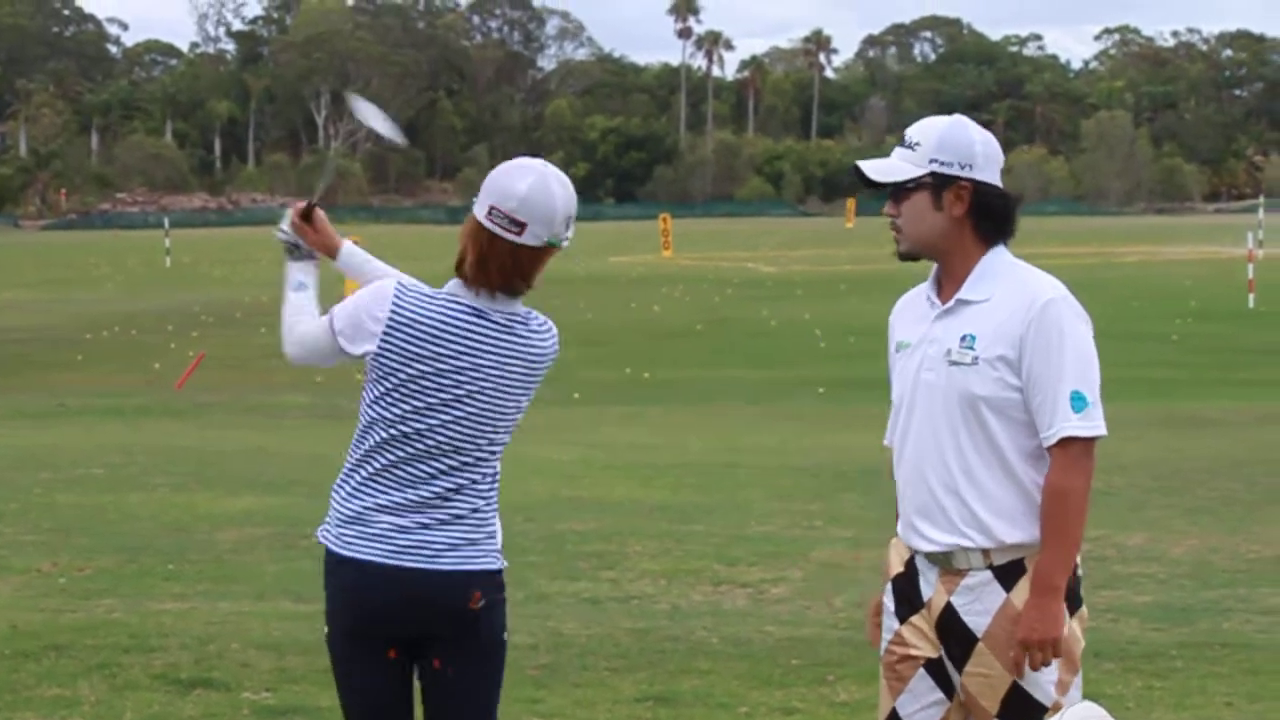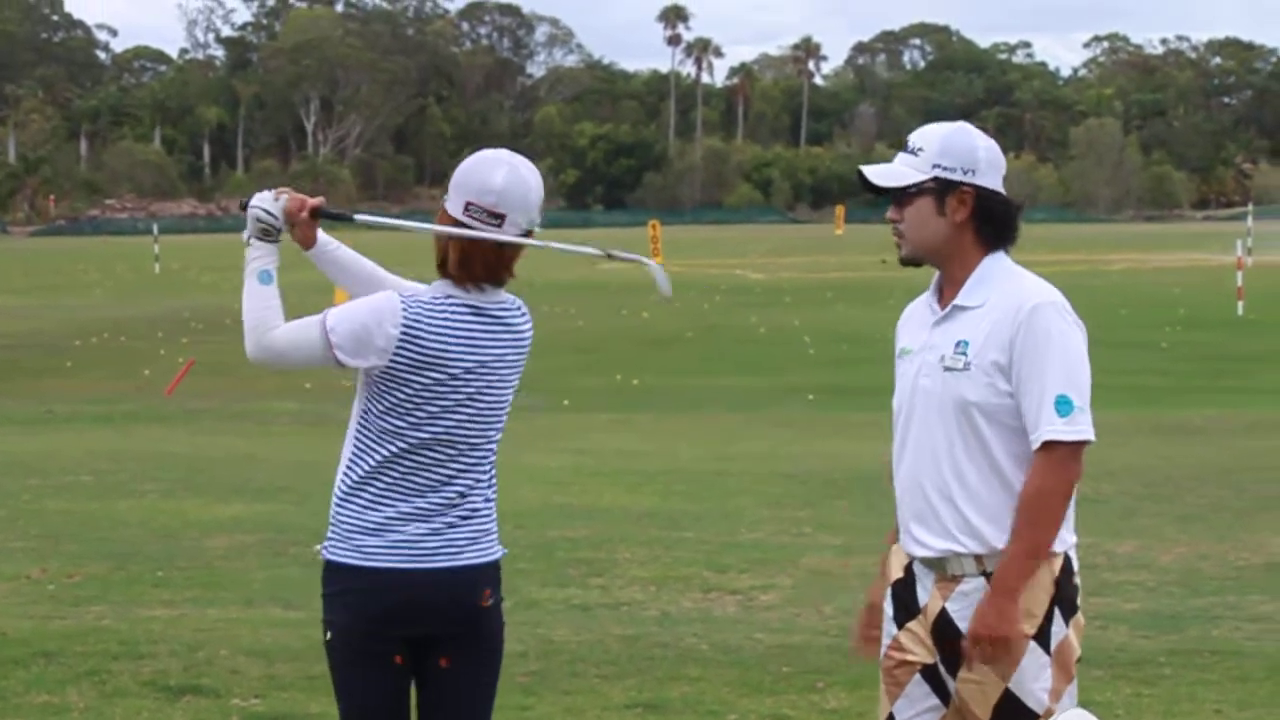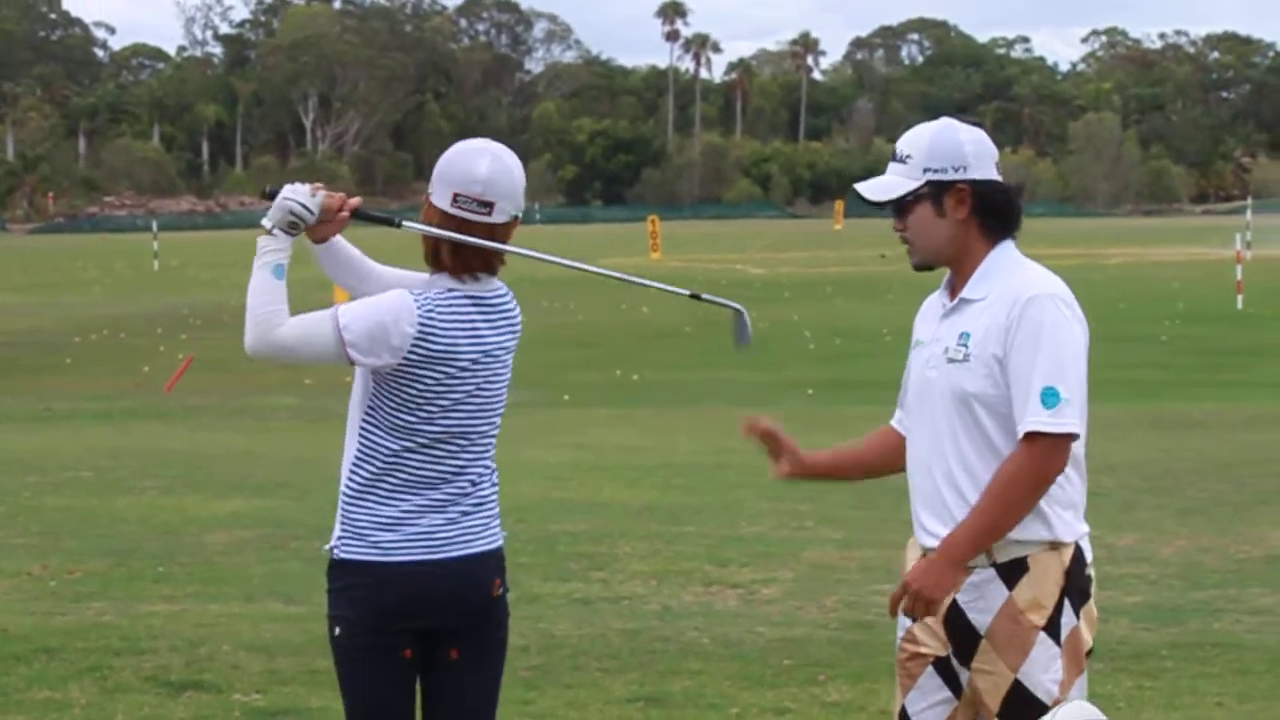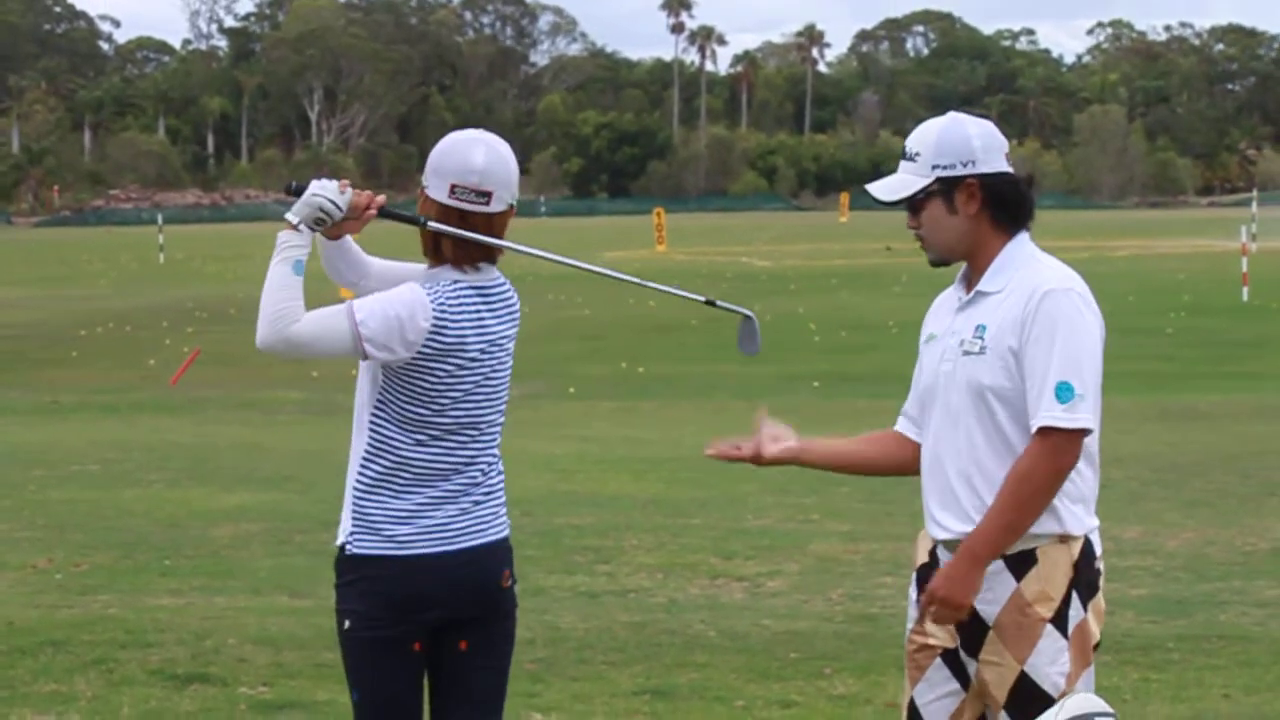
dt=0.2s
person 1, frame 1
left shoulder: (1038, 307)
right shoulder: (908, 313)
left elbow: (1070, 459)
left wrist: (1046, 597)
right wrist: (900, 581)
left hip: (1013, 586)
right hip: (918, 582)
person 1, frame 2
left shoulder: (1033, 313)
right shoulder: (914, 319)
left elbow: (1058, 460)
left wrist: (1007, 593)
right wrist: (890, 582)
left hip: (1014, 589)
right hip: (921, 587)
person 1, frame 3
left shoulder: (1034, 302)
right shoulder: (933, 312)
left elbow: (1045, 451)
left wrist: (948, 558)
right wrist: (807, 461)
left hip: (1022, 579)
right hip: (940, 574)
person 1, frame 4
left shoulder: (1049, 296)
right shoulder: (946, 308)
left elbow: (1057, 445)
left wrist: (973, 561)
right wrist: (800, 452)
left hip: (1033, 572)
right hip: (945, 572)
person 2, frame 1
left shoulder: (392, 309)
right shoulder: (539, 341)
left elbow: (299, 345)
left wrist: (303, 261)
right wrist: (338, 250)
left hip: (361, 570)
right hip: (463, 583)
person 2, frame 2
left shoulder: (396, 321)
right shoulder: (514, 323)
left elbow: (264, 346)
left wrist: (262, 242)
right wrist: (312, 239)
left hip: (368, 580)
right hip: (468, 581)
person 2, frame 3
left shoulder: (406, 318)
right shoulder: (500, 307)
left elbow: (264, 339)
right elbow: (372, 282)
left wrist: (279, 231)
right wrist: (325, 235)
left hip: (376, 576)
right hip: (475, 573)
person 2, frame 4
left shoulder: (419, 311)
right shoulder: (497, 295)
left elbow: (277, 335)
right elbow: (364, 278)
left wrist: (301, 227)
right wrist: (333, 234)
left hip: (386, 570)
right hip: (483, 564)
